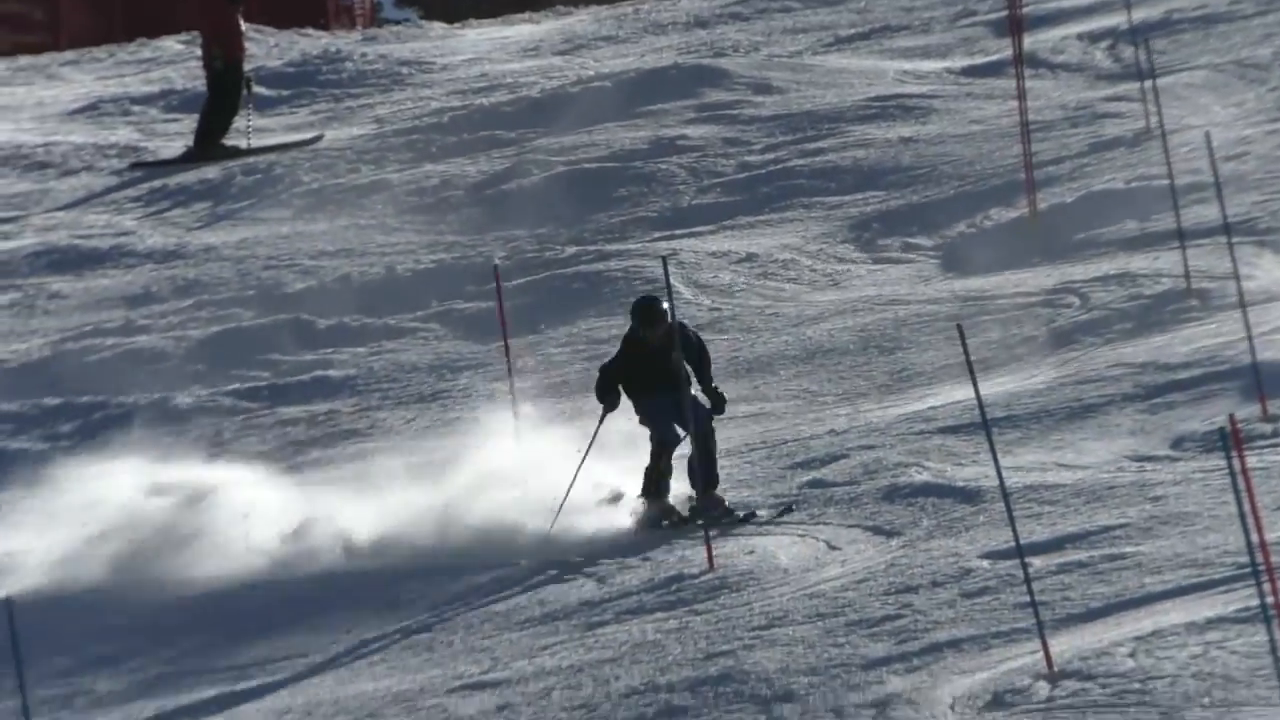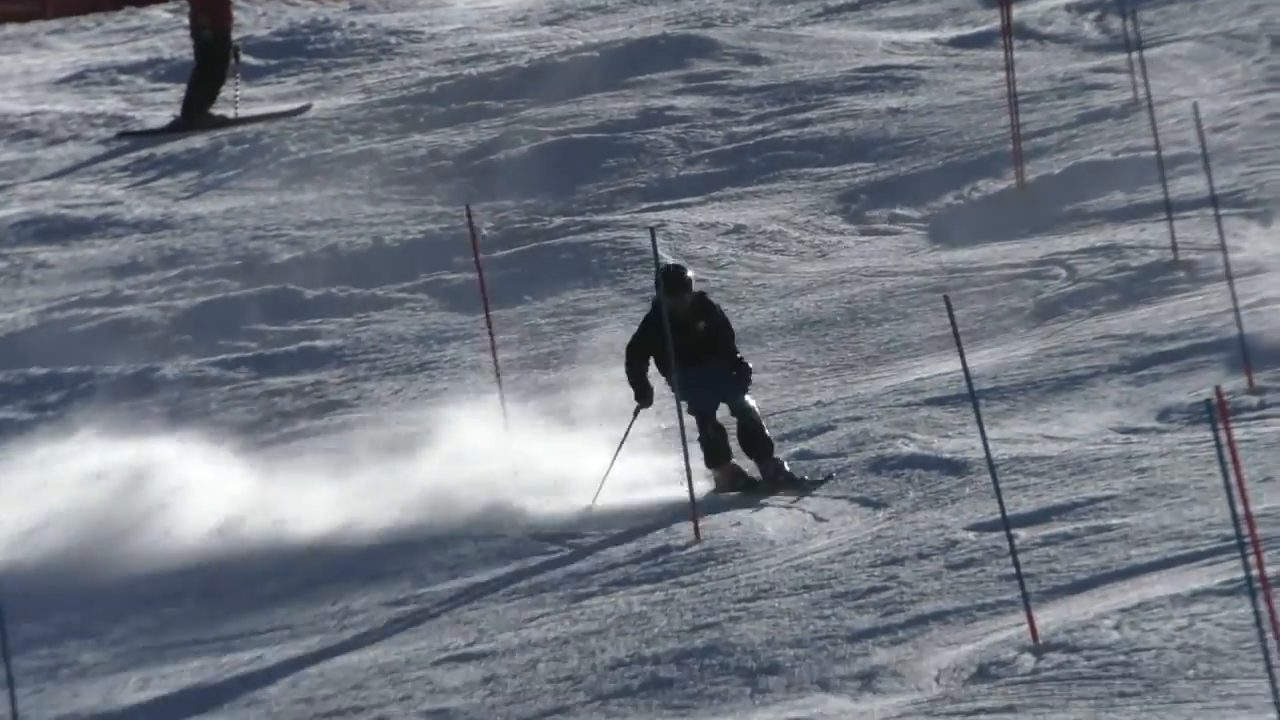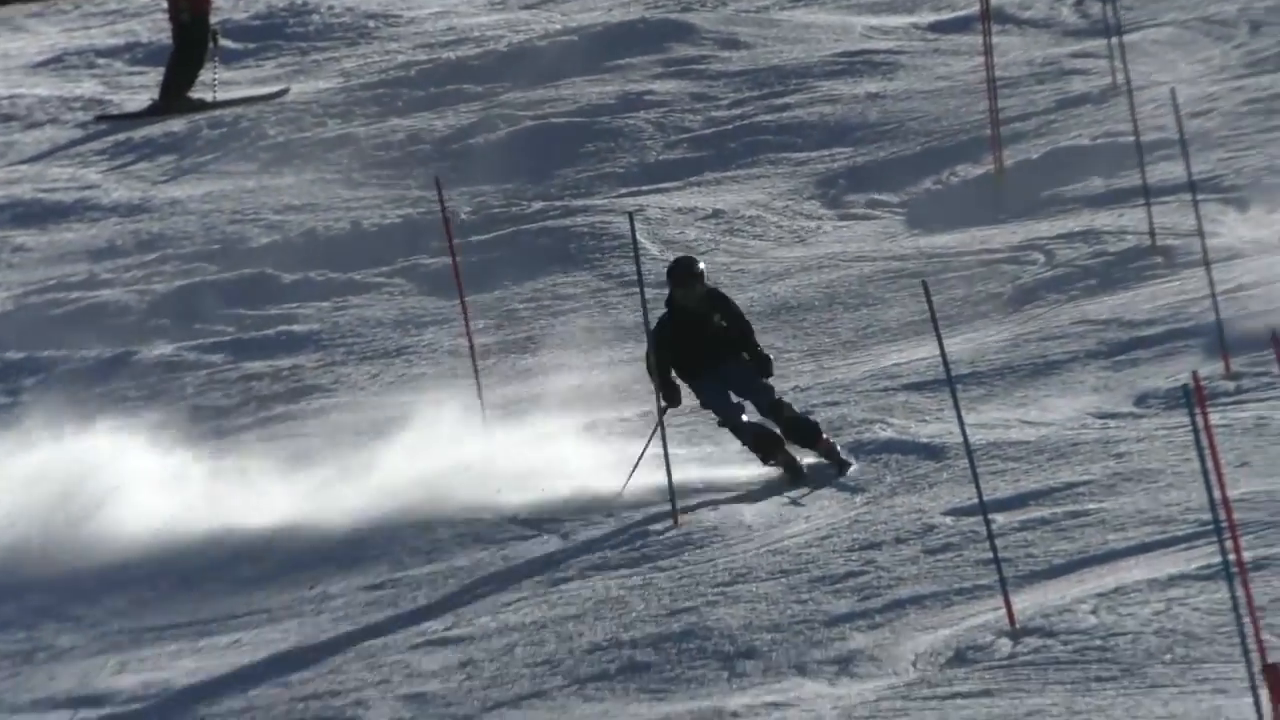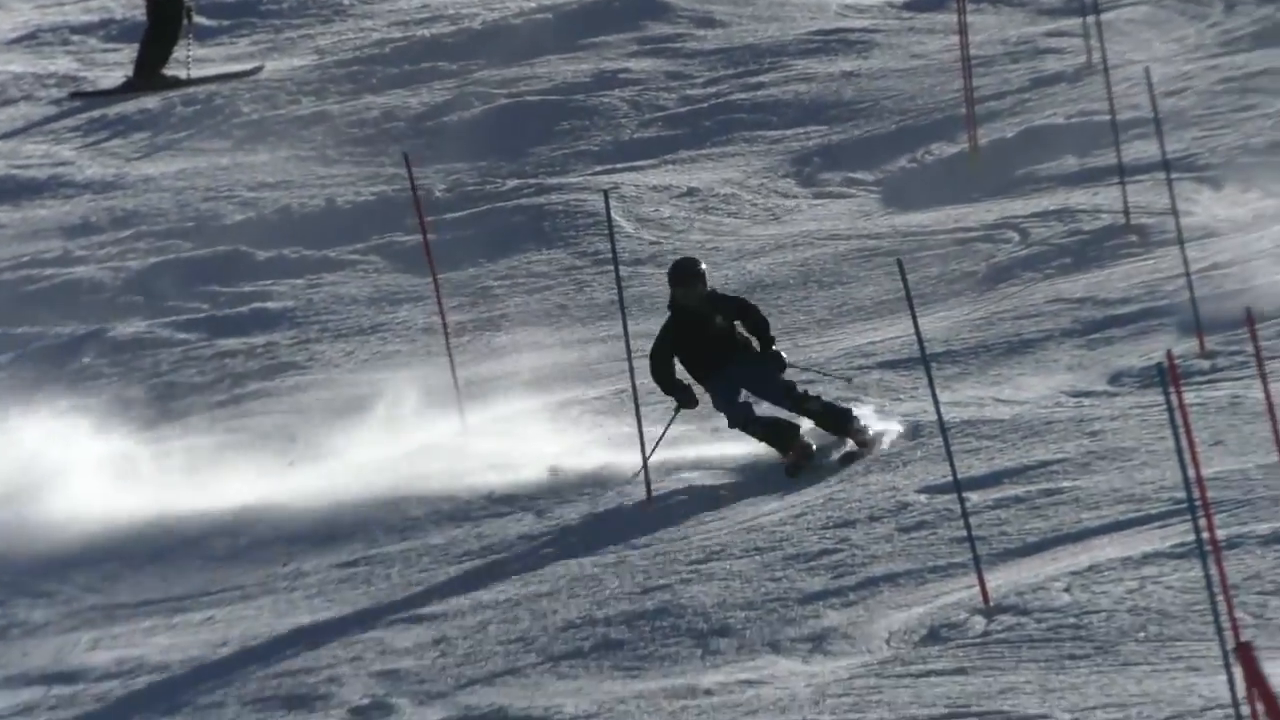
dt=0.1s
person 1, frame 1
left shoulder: (679, 334)
right shoulder: (631, 352)
left elbow: (698, 355)
right elbow: (608, 377)
left wrist: (710, 389)
right wrist: (609, 397)
left hip: (679, 394)
right hip: (649, 401)
left knee: (704, 431)
right knee: (666, 442)
left ankle: (707, 497)
right ankle: (655, 503)
person 1, frame 2
left shoulder: (701, 305)
right shoulder: (653, 325)
left elbow: (722, 330)
right elbow: (635, 356)
left wrist: (736, 360)
right wrist: (641, 387)
left hip: (713, 365)
right hip: (684, 375)
left knee: (742, 406)
right knee: (706, 415)
left ankle: (773, 467)
right ankle: (726, 471)
person 1, frame 3
left shoulder: (714, 300)
right shoulder: (670, 325)
left elbow: (739, 325)
right elbow: (657, 360)
left wrist: (757, 353)
right wrist: (667, 389)
left hip: (732, 363)
right hip: (704, 377)
left knee: (770, 405)
right knee: (734, 418)
left ankle: (820, 444)
right ankle: (780, 456)
person 1, frame 4
left shoulder: (717, 302)
right shoulder: (673, 330)
left elbow: (750, 314)
right elbow: (659, 366)
left wrist: (768, 348)
right wrist: (680, 392)
left hip: (741, 361)
right hip: (715, 379)
left knee: (790, 397)
right knee: (742, 417)
left ankle: (851, 426)
right ankle: (796, 443)
